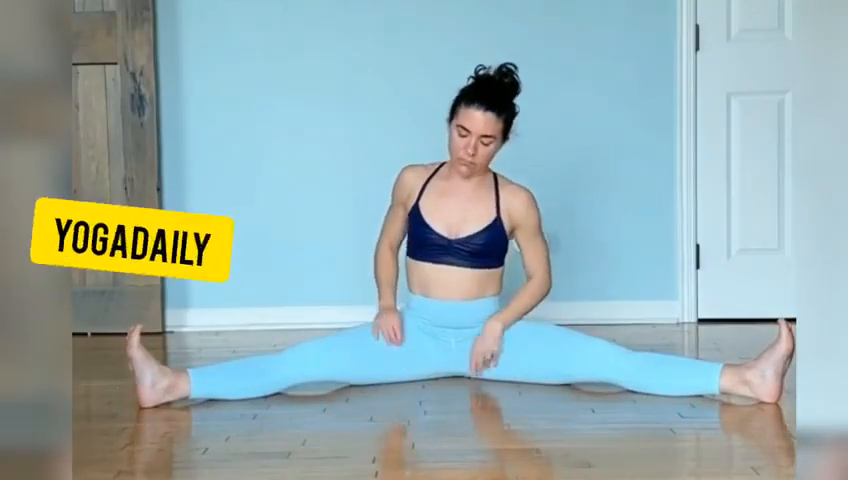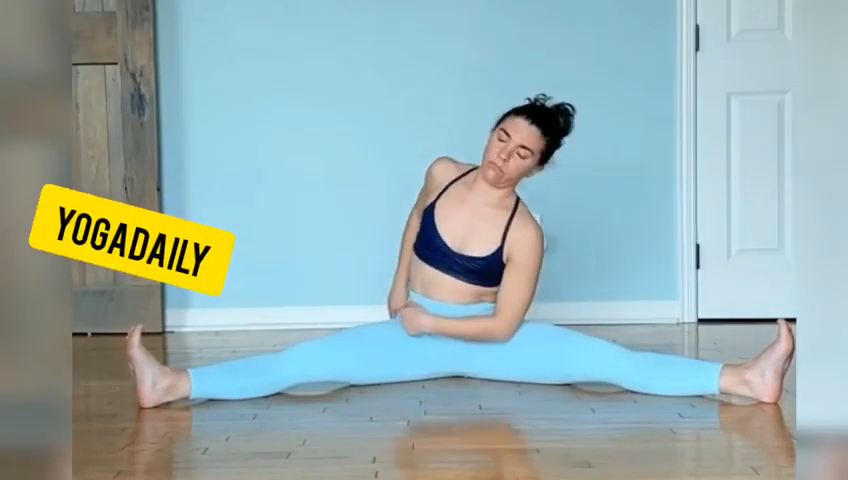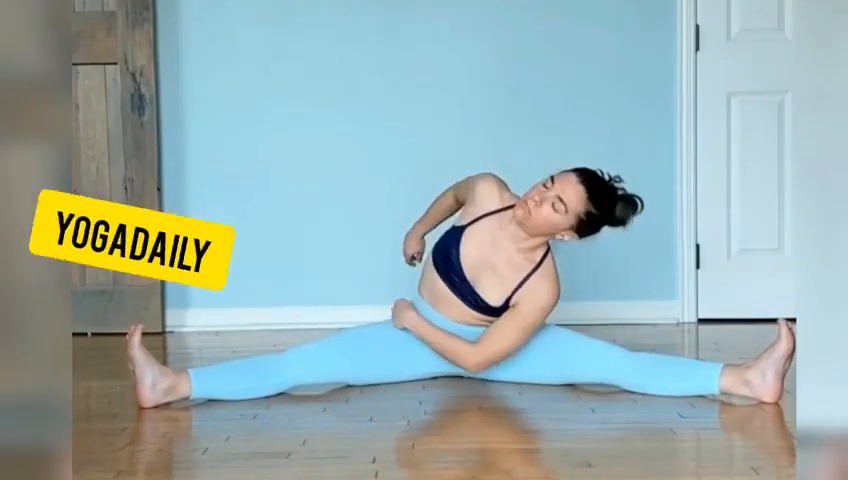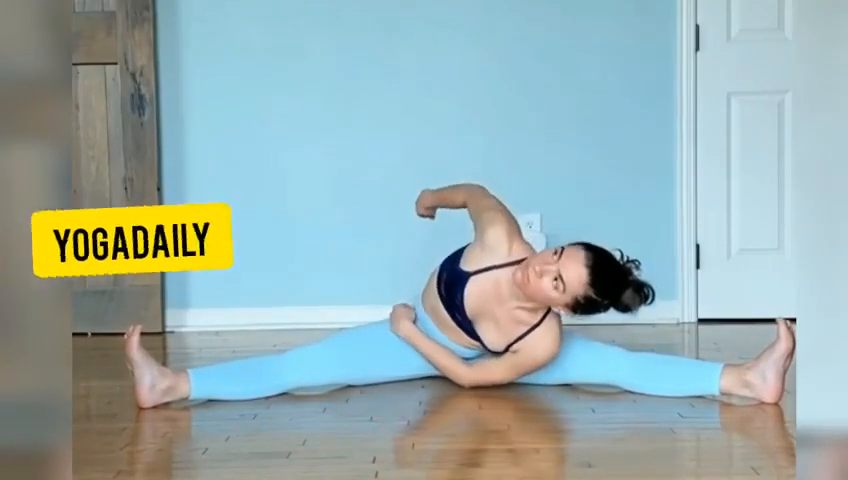
dt=0.7s
person 1, frame 1
left shoulder: (516, 200)
right shoulder: (413, 180)
left elbow: (540, 277)
right elbow: (387, 245)
left wrist: (499, 327)
right wrist: (386, 305)
left hip: (488, 331)
right hip: (418, 331)
left knee: (604, 360)
right knee: (302, 363)
left ankle: (743, 379)
right ankle: (175, 384)
person 1, frame 2
left shoulder: (524, 232)
right shoulder: (442, 173)
left elbow: (506, 326)
left wrist: (431, 322)
right wrist: (398, 286)
left hip: (485, 340)
right hip: (416, 332)
left knee: (605, 360)
right knee: (302, 362)
left ankle: (741, 379)
right ankle: (175, 383)
person 1, frame 3
left shoulder: (541, 288)
right shoulder: (489, 192)
left elbow: (476, 359)
right elbow: (455, 190)
left wrist: (412, 321)
right wrist: (418, 229)
left hip: (477, 350)
right hip: (417, 333)
left knee: (610, 364)
right knee: (302, 364)
right ankle: (174, 383)
person 1, frame 4
left shoulder: (544, 342)
right shoulder: (500, 238)
left elbow: (470, 377)
right elbow: (476, 191)
left wrist: (408, 333)
right wrist: (430, 197)
left hip: (466, 358)
right hip: (414, 332)
left knee: (614, 366)
right knee: (302, 366)
right ankle: (174, 384)
